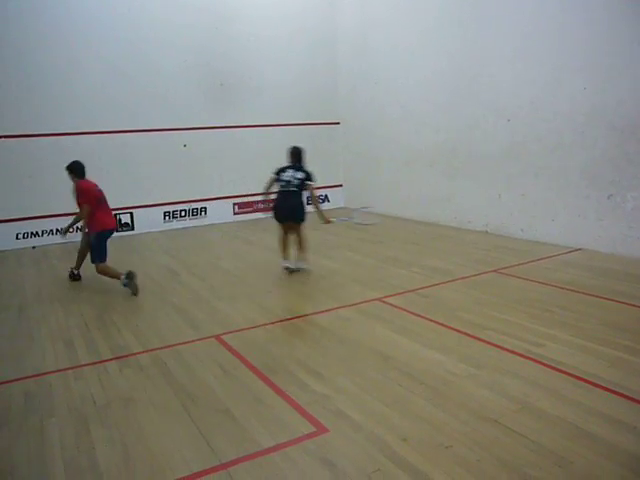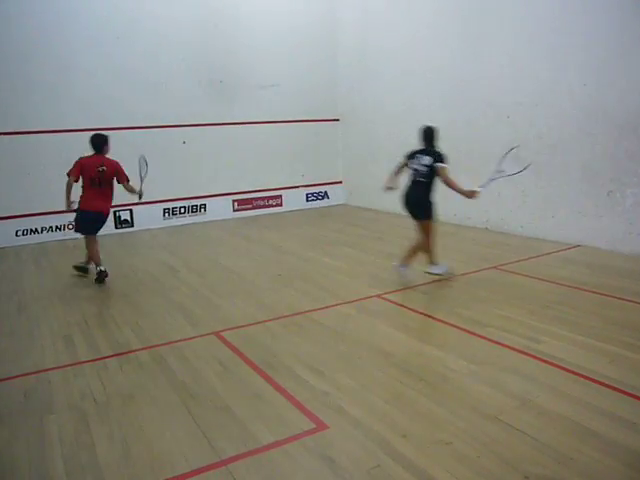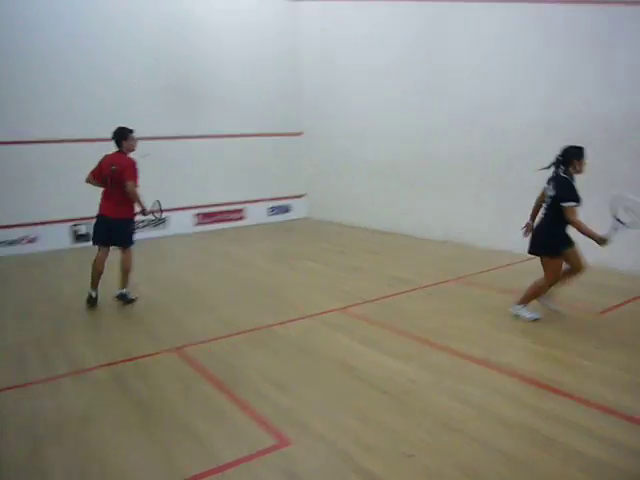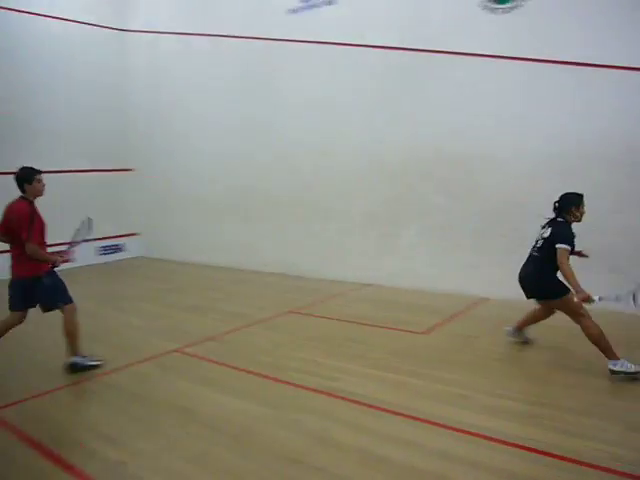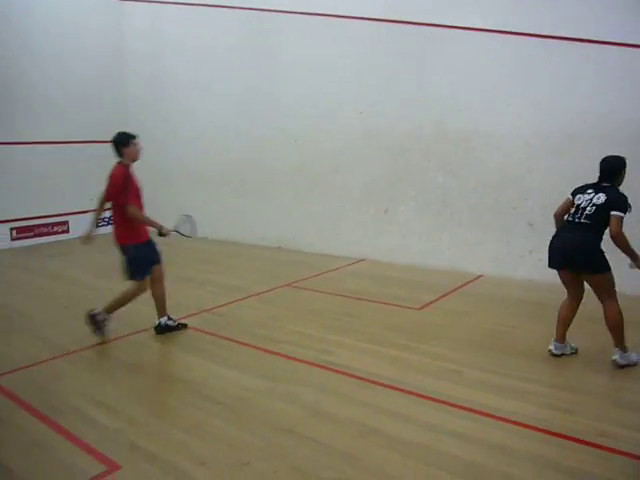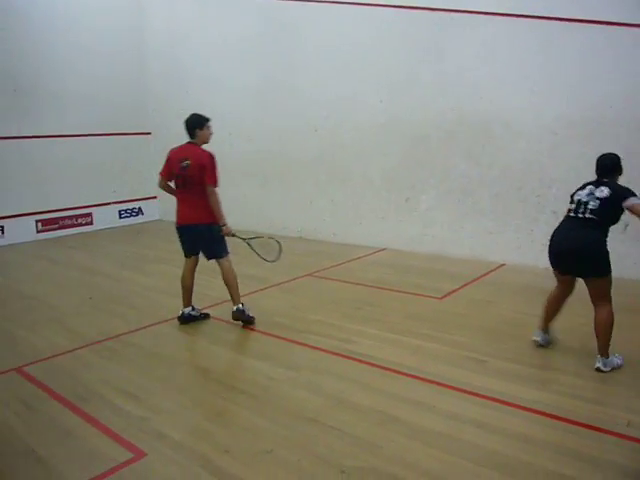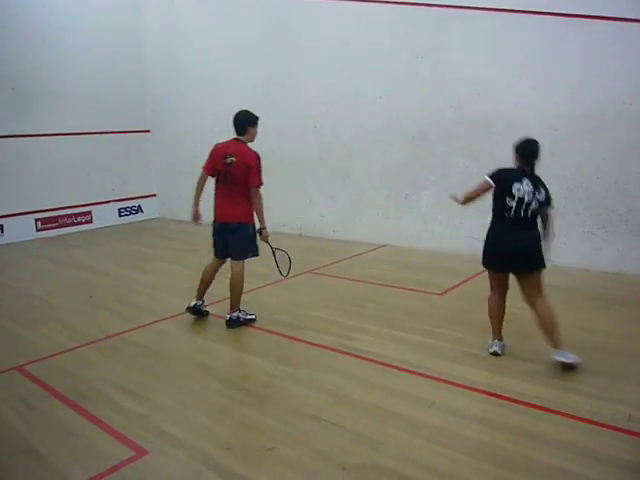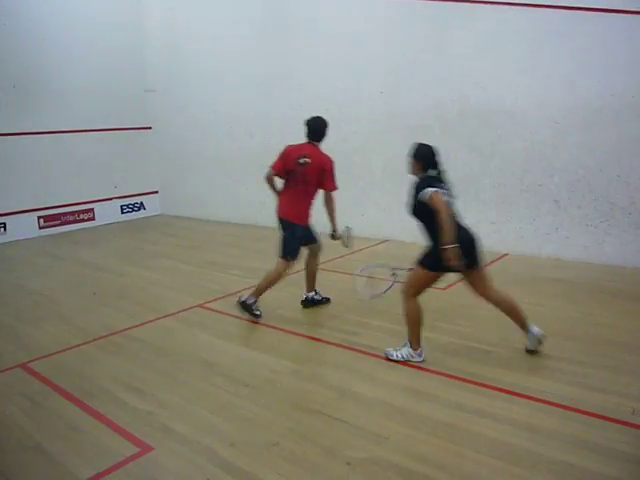
dt=0.5s
person 1, frame 1
left shoulder: (281, 170)
right shoulder: (305, 174)
left elbow: (267, 188)
right elbow: (313, 196)
left wrist: (266, 198)
right wrist: (322, 215)
left hip: (280, 205)
right hip: (295, 205)
left knee: (285, 232)
right knee: (297, 232)
left ankle: (286, 261)
right ankle: (300, 260)
person 1, frame 2
left shoulder: (414, 154)
right shoulder: (437, 156)
left elbow: (398, 169)
right elbow: (445, 178)
left wrist: (391, 182)
right wrist: (464, 192)
left hip: (410, 196)
right hip: (421, 198)
left knee: (426, 233)
right knee: (426, 235)
left ankle: (433, 264)
right ankle: (403, 263)
person 1, frame 3
left shoulder: (556, 179)
right shoulder: (568, 188)
left elbow: (539, 200)
right elbow: (572, 219)
left wrist: (531, 221)
right wrist: (595, 237)
left hip: (557, 234)
right hip: (549, 235)
left knee: (577, 267)
right knee: (551, 278)
left ankle: (543, 294)
right ankle: (519, 306)
person 1, frame 4
left shoulder: (553, 223)
right shoulder: (564, 232)
right elbow: (562, 263)
left wrist: (572, 251)
right wrist: (579, 290)
left hip: (528, 274)
right hip: (540, 279)
left knee: (548, 308)
right knee: (582, 316)
left ankle: (516, 330)
right ankle: (614, 362)
person 1, frame 5
left shoulder: (583, 189)
right shoulder: (618, 198)
left elbow: (558, 214)
right elbow: (615, 234)
left hip: (559, 243)
right hip: (585, 248)
left knee: (574, 296)
right knee: (609, 299)
left ankle: (559, 343)
right ankle: (622, 352)
person 1, frame 6
left shoulder: (582, 189)
right shoulder: (621, 192)
left hip: (559, 240)
right hip: (589, 246)
left knee: (563, 289)
right knee: (603, 303)
left ankle: (542, 333)
right ankle: (604, 358)
person 1, frame 7
left shoulder: (503, 174)
right shoulder: (542, 188)
left elbow: (472, 196)
right elbow: (546, 225)
left wrist: (462, 200)
right wrist: (542, 239)
left hip: (500, 243)
right hip: (528, 244)
left knee: (497, 291)
right knee: (536, 298)
left ankle: (496, 342)
right ankle: (560, 351)
person 1, frame 8
left shoulder: (423, 185)
right shoulder: (436, 182)
left elbow: (444, 210)
left wrist: (447, 246)
left hip: (445, 246)
right hip: (464, 243)
left knee: (409, 293)
right knee: (486, 291)
left ankle: (414, 350)
right ankle: (531, 332)
person 2, frame 1
left shoulder: (80, 186)
right shoulder: (91, 185)
left elbow: (85, 211)
left wrist: (71, 225)
right wrist: (71, 225)
left hip: (100, 227)
right hip: (110, 224)
left knee: (100, 267)
right knee: (85, 241)
left ankle: (124, 277)
right ankle: (76, 271)
person 2, frame 2
left shoulder: (82, 162)
right shoulder: (114, 165)
left elbow: (70, 181)
right elbow: (126, 186)
left wrist: (68, 200)
right wrist: (137, 192)
left hip: (87, 207)
right hip: (105, 209)
left knee: (90, 238)
right knee: (91, 236)
left ankle: (100, 269)
right ankle: (87, 264)
person 2, frame 3
left shoulder: (106, 160)
right shoulder: (129, 163)
left elbow: (90, 179)
right elbow: (130, 188)
right wrist: (142, 207)
left hip: (104, 214)
right hip: (123, 215)
left knee: (102, 253)
right knee: (126, 252)
left ankle: (93, 292)
right ankle: (123, 292)
person 2, frame 4
right shoulder: (29, 212)
right elbow: (31, 249)
right wrist: (54, 259)
left hip: (19, 272)
right hip: (38, 271)
right knee: (69, 310)
right ankle: (75, 358)
person 2, frame 5
left shoulder: (117, 173)
right shoulder: (124, 175)
left elbow: (102, 203)
right elbow: (133, 211)
left wrist: (92, 228)
right wrist: (159, 226)
left hip: (136, 236)
right hip: (133, 237)
left knee: (156, 273)
right knee: (140, 285)
left ankle: (164, 319)
right ankle: (100, 314)
person 2, frame 6
left shoulder: (174, 154)
right shoulder: (205, 157)
left elbow: (162, 184)
right elbow: (211, 193)
right wrist: (223, 223)
left hip: (183, 220)
right hip: (204, 220)
left knee: (190, 261)
right knee: (224, 261)
left ankle: (187, 310)
right ankle: (238, 307)
person 2, frame 7
left shoulder: (218, 149)
right shoulder: (251, 156)
left elbow: (202, 179)
right elbow: (255, 194)
left wrist: (196, 207)
right wrist: (262, 225)
left hip: (220, 216)
right hip: (241, 219)
left knee: (217, 260)
right knee: (237, 264)
left ankle: (197, 302)
right ankle: (234, 314)
person 2, frame 8
left shoulder: (290, 151)
right shoulder: (325, 162)
left elbow: (269, 176)
right elbow: (328, 197)
left wrist: (279, 193)
right wrist: (334, 228)
left hip: (285, 212)
right hip: (298, 218)
left knee: (315, 247)
right knee: (284, 264)
left ankle: (311, 294)
right ankle: (250, 300)
